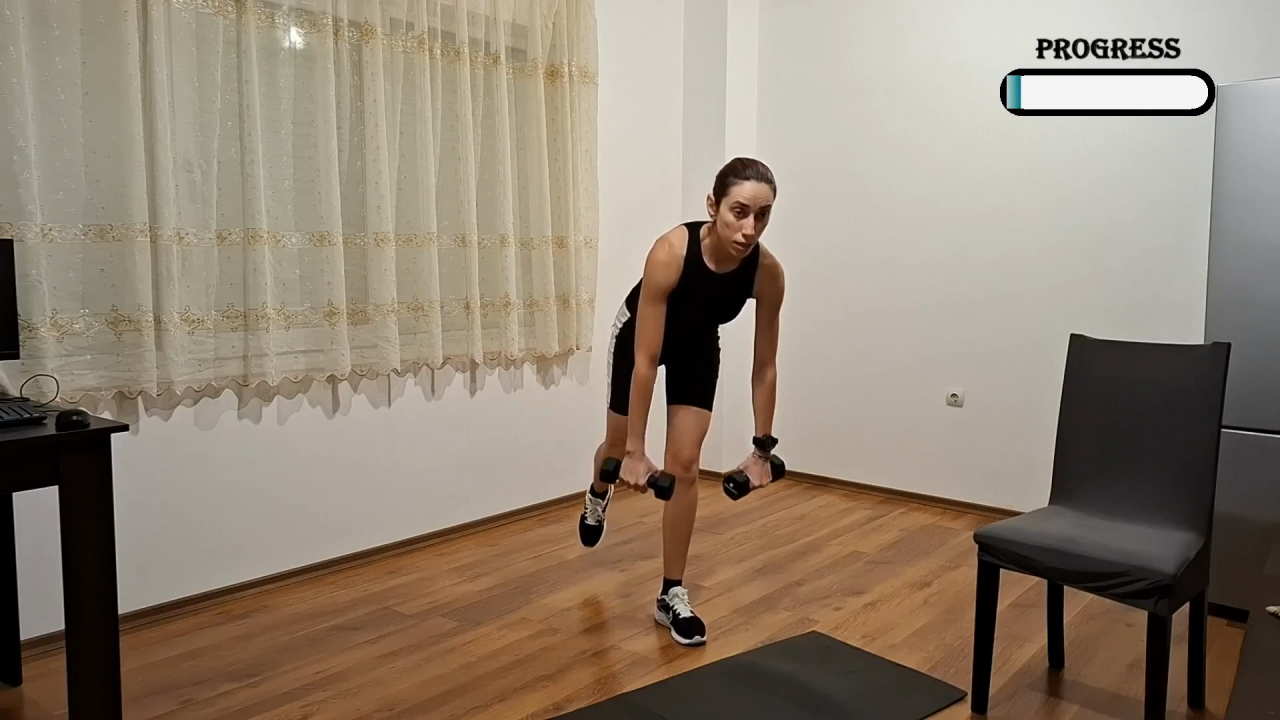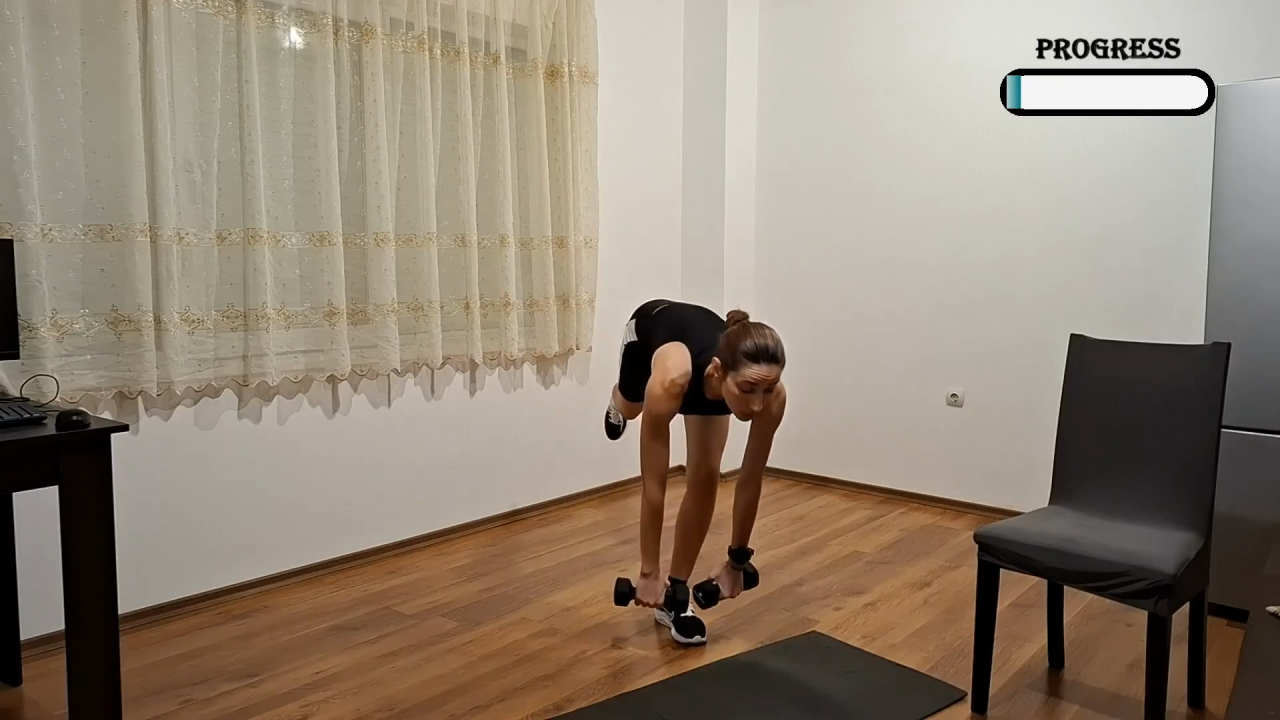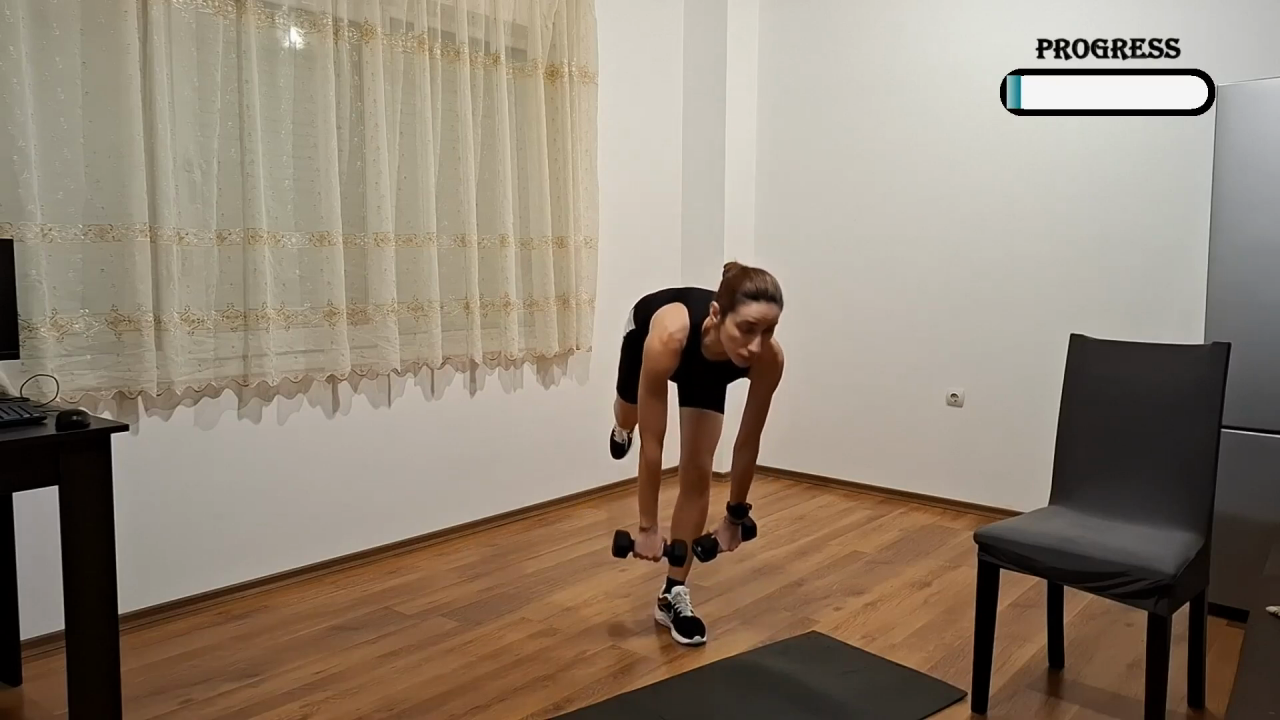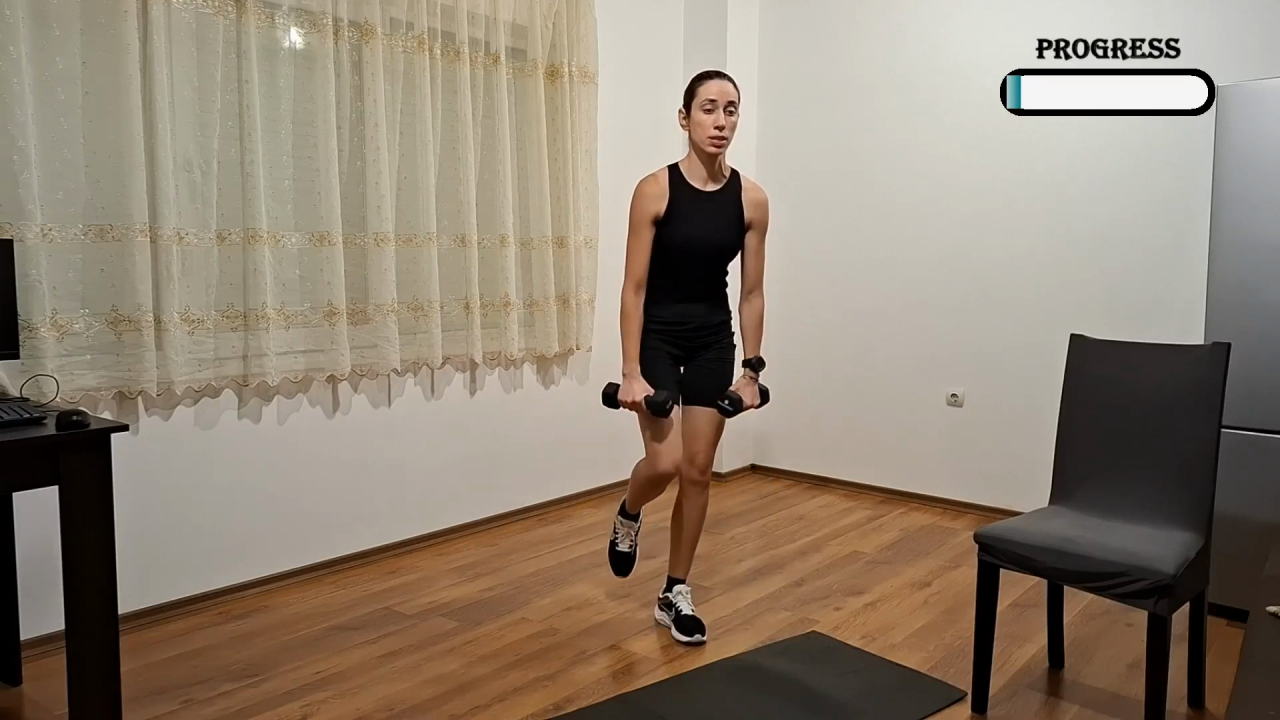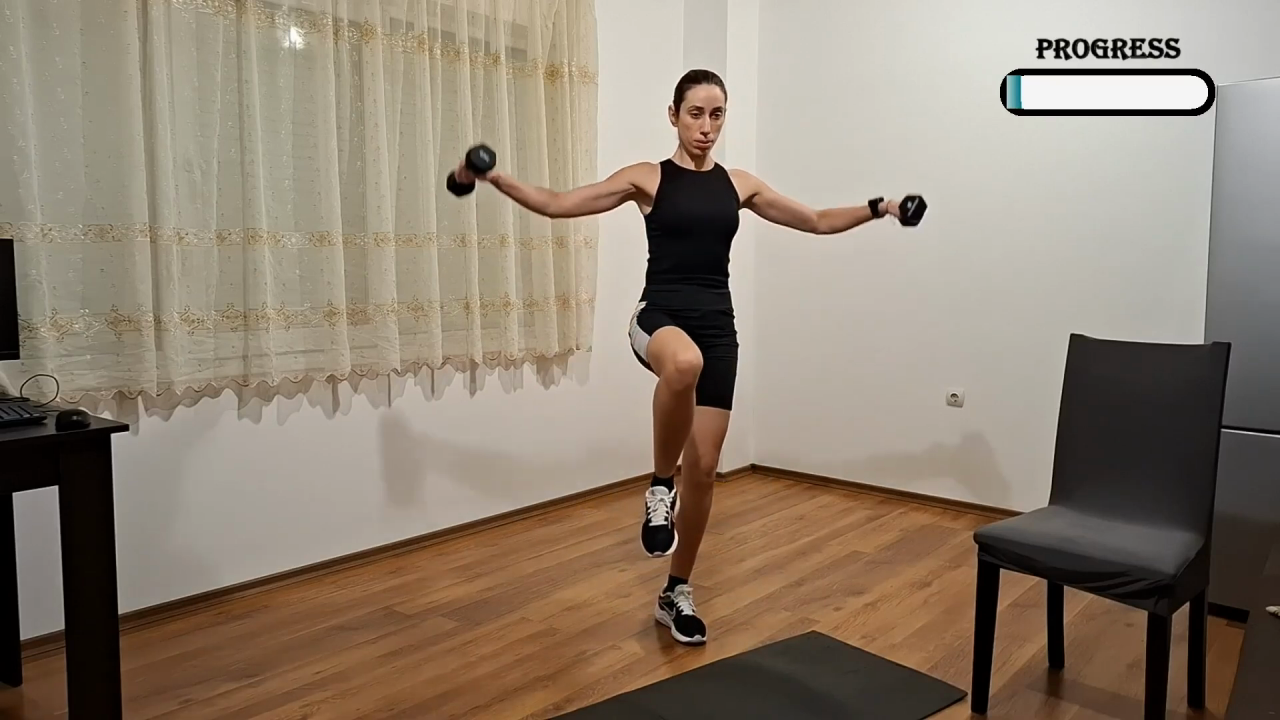
dt=1s
person 1, frame 1
left shoulder: (767, 271)
right shoulder: (671, 251)
left elbow: (765, 367)
right elbow: (646, 360)
left wrist: (763, 447)
right wrist: (635, 451)
left hip: (699, 347)
right hip: (638, 336)
left knee: (684, 465)
right knee: (619, 450)
left ankle: (672, 594)
right ankle: (598, 493)
person 1, frame 2
left shoulder: (771, 396)
right shoulder: (671, 379)
left elbow: (750, 482)
right elbow: (654, 485)
left wrist: (737, 560)
right wrist: (648, 572)
left hip: (706, 337)
right hip: (651, 326)
left knee: (706, 475)
right knee: (630, 409)
right ankle: (617, 405)
person 1, frame 3
left shoulder: (770, 357)
right shoulder: (668, 336)
left elbow: (748, 443)
right elbow: (652, 445)
left wrist: (735, 516)
right wrist: (647, 526)
right hip: (646, 322)
left knee: (698, 475)
right knee: (629, 416)
left ankle: (675, 594)
right ankle: (622, 429)
person 1, frame 4
left shoulder: (751, 198)
right shoulder: (655, 189)
left elbow: (752, 292)
right elbow: (634, 287)
left wrist: (751, 367)
right wrist: (631, 372)
left hip: (713, 340)
right hip: (658, 335)
left knee: (697, 470)
right knee: (664, 463)
left ankle: (675, 594)
right ankle: (628, 514)
person 1, frame 5
left shoulder: (739, 183)
right shoulder: (647, 177)
left elbow: (816, 220)
right elbow: (559, 204)
left wrist: (877, 210)
right wrist: (496, 180)
left hip: (719, 327)
right hip: (659, 316)
left knee: (704, 469)
right knee: (683, 364)
left ankle: (676, 594)
right ankle: (660, 484)
